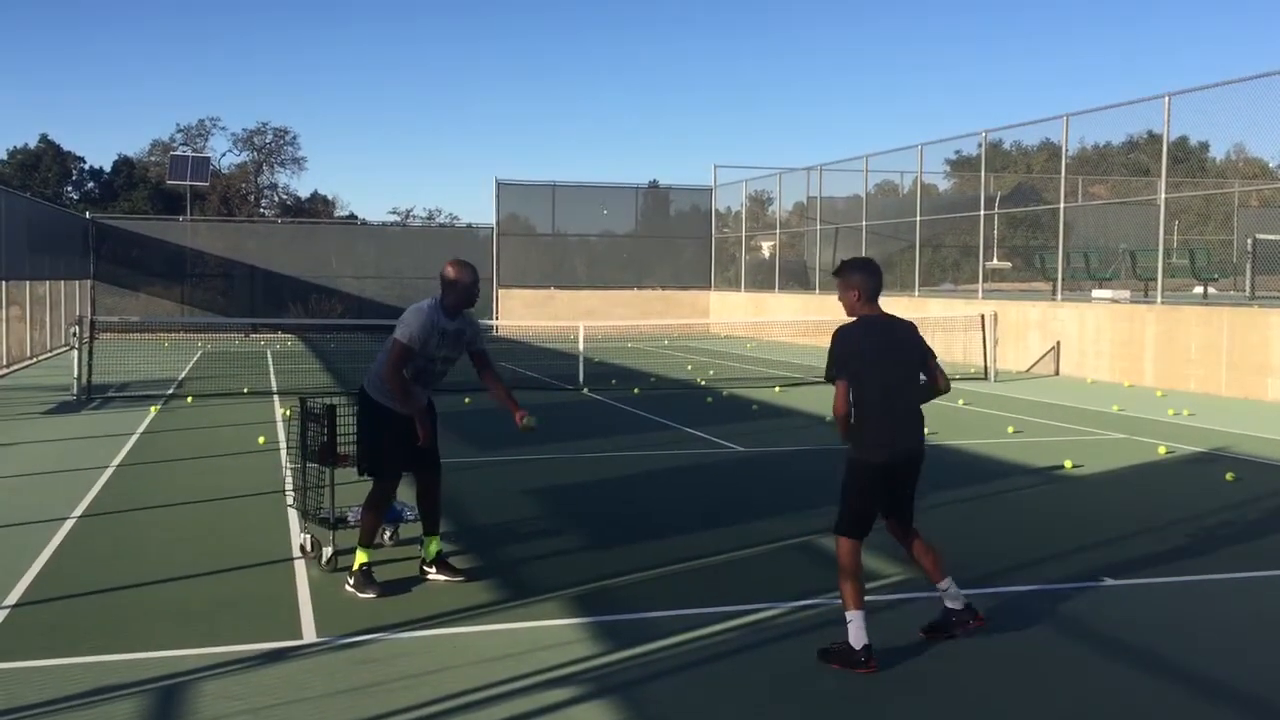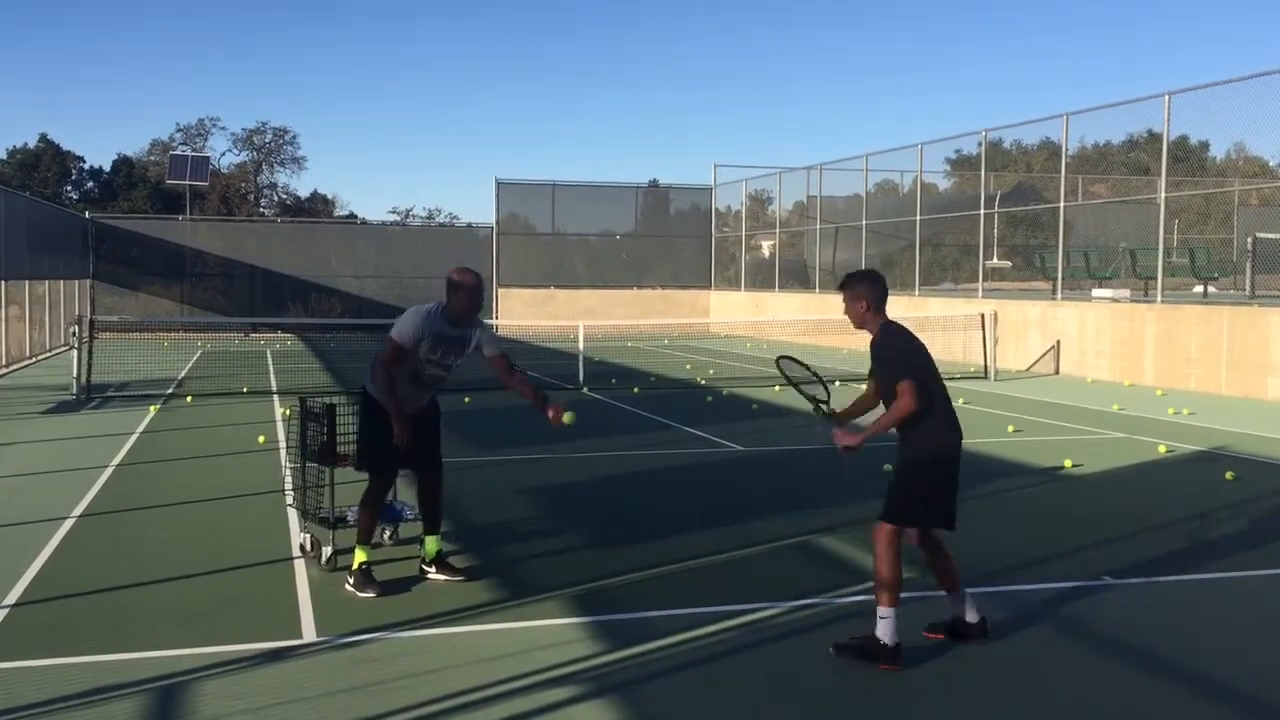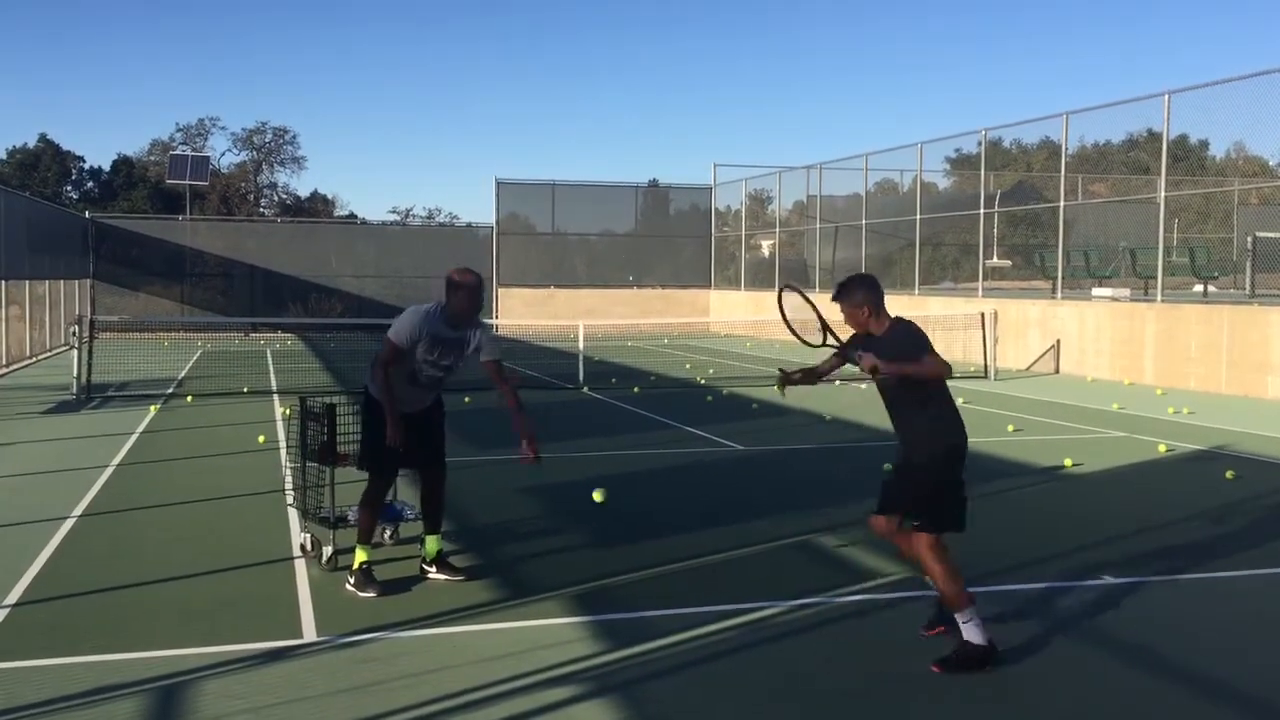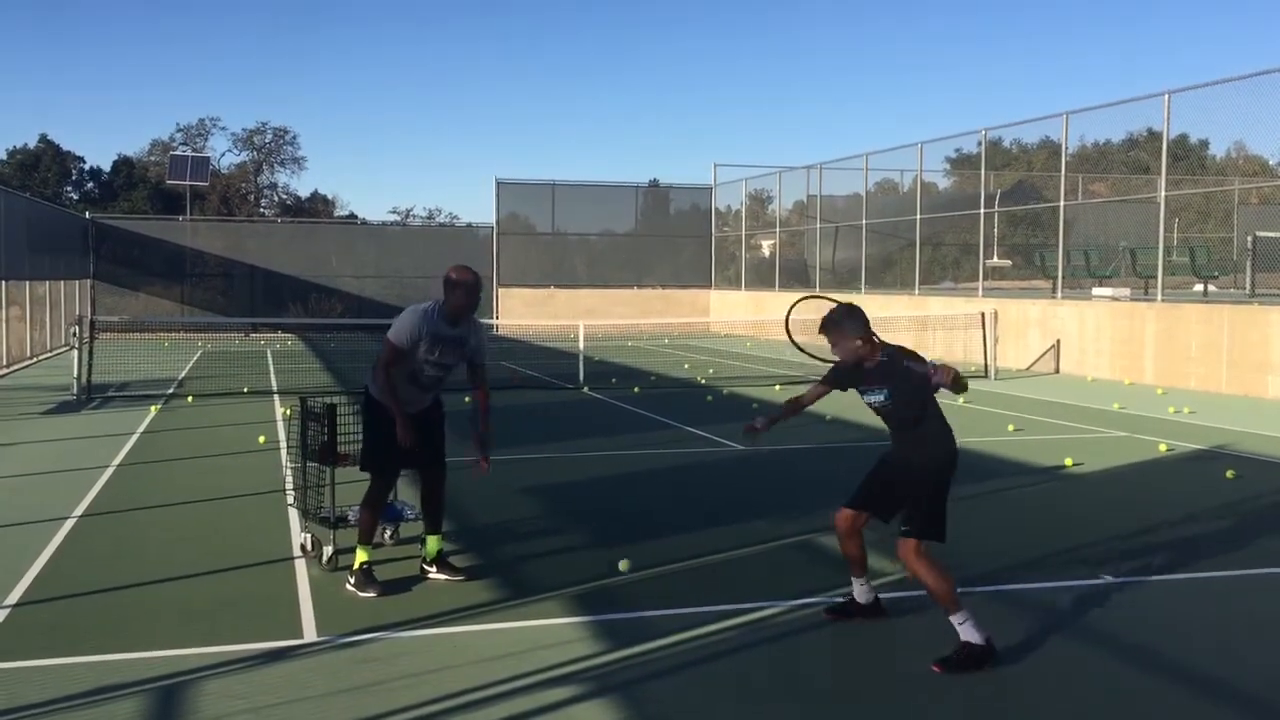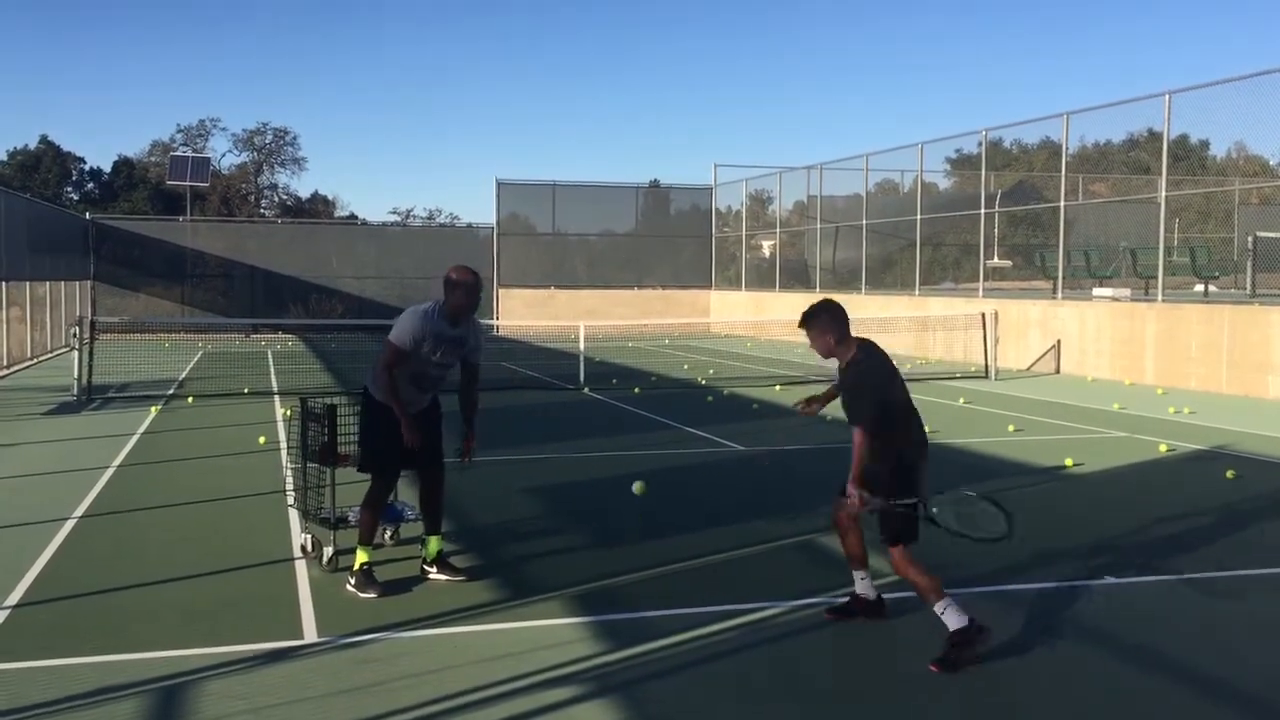
dt=0.2s
person 1, frame 1
left shoulder: (846, 337)
right shoulder: (906, 331)
left elbow: (841, 406)
right elbow: (939, 385)
left wrist: (846, 431)
left hip: (871, 452)
right hip: (909, 448)
left knee: (847, 543)
right knee: (902, 529)
left ankle: (858, 647)
right ankle: (958, 609)
person 1, frame 2
left shoulder: (888, 343)
right shoulder: (895, 338)
left elbow: (910, 402)
right elbow: (872, 393)
left wrist: (862, 436)
right wrist: (845, 415)
left hip: (928, 449)
right hip: (936, 446)
left knee: (886, 533)
right knee: (920, 533)
left ankle: (884, 642)
right ankle: (968, 618)
person 1, frame 3
left shoulder: (906, 334)
right shoulder: (865, 340)
left elbow: (942, 370)
right elbow: (823, 369)
left wrist: (886, 367)
right wrist: (795, 377)
left hip: (940, 448)
right hip: (916, 447)
left knee: (926, 542)
right knee: (882, 523)
left ankle: (977, 641)
right ankle: (953, 604)
person 1, frame 4
left shoulder: (903, 363)
right shoulder: (852, 368)
left elbow: (959, 386)
right elbow: (808, 398)
left wrist: (948, 377)
right wrist: (769, 419)
left hip: (932, 460)
right hip: (900, 456)
left knee: (910, 550)
right knee: (845, 520)
left ankle: (975, 642)
right ankle: (864, 598)
person 1, frame 5
left shoulder: (864, 374)
right shoulder: (858, 352)
left elbow: (862, 440)
left wrist: (855, 485)
right wrist: (820, 400)
left hip: (900, 458)
right hip: (887, 450)
left knee: (899, 552)
right knee: (843, 513)
left ankle: (961, 627)
right ankle: (867, 595)
person 2, frame 1
left shoulder: (467, 324)
right shoulder: (420, 316)
left elbow: (486, 371)
right elbow: (391, 372)
left wrist: (515, 408)
right wrist: (419, 419)
left hip: (417, 404)
right hip: (382, 404)
left knee: (430, 478)
right knee: (386, 484)
left ankle: (431, 558)
right ankle: (359, 568)
person 2, frame 2
left shoulder: (477, 331)
right shoulder: (419, 319)
left elbow: (509, 374)
right elbow: (382, 366)
left wrist: (546, 406)
right wrist: (397, 419)
left hip: (422, 405)
right hip: (382, 402)
left knee: (432, 476)
right knee: (382, 481)
left ankle: (431, 557)
right ankle: (359, 566)
person 2, frame 3
left shoulder: (478, 332)
right shoulder: (417, 319)
left elbow: (503, 383)
right elbow: (380, 366)
left wrist: (525, 434)
right wrist: (392, 418)
left hip: (426, 407)
right hip: (384, 404)
left knee: (435, 476)
right knee: (381, 481)
left ankle: (431, 557)
right ankle: (359, 566)
person 2, frame 4
left shoulder: (474, 331)
right shoulder: (417, 319)
left elbow: (479, 387)
right elbow: (382, 367)
left wrist: (481, 439)
right wrist: (400, 419)
left hip: (426, 407)
right hip: (386, 404)
left knee: (435, 476)
right knee: (384, 482)
left ankle: (433, 556)
right ankle: (360, 566)
person 2, frame 5
left shoulder: (472, 330)
right shoulder: (417, 320)
left elbow: (469, 384)
right elbow: (384, 369)
left wrist: (469, 431)
right wrist: (404, 420)
left hip: (424, 406)
right hip: (385, 404)
left knee: (434, 476)
right knee: (384, 482)
left ankle: (432, 557)
right ankle: (360, 567)
